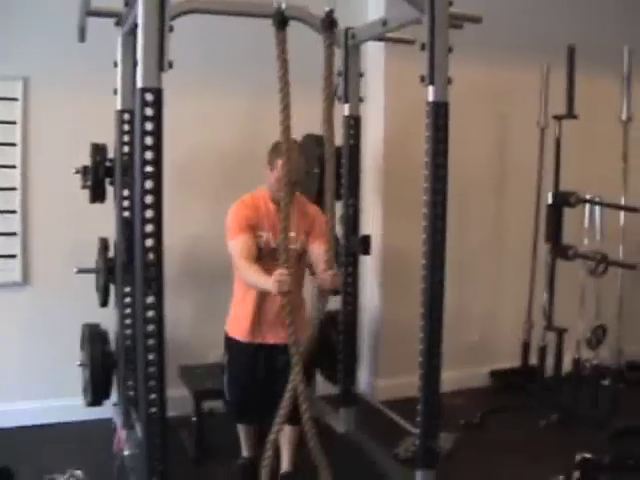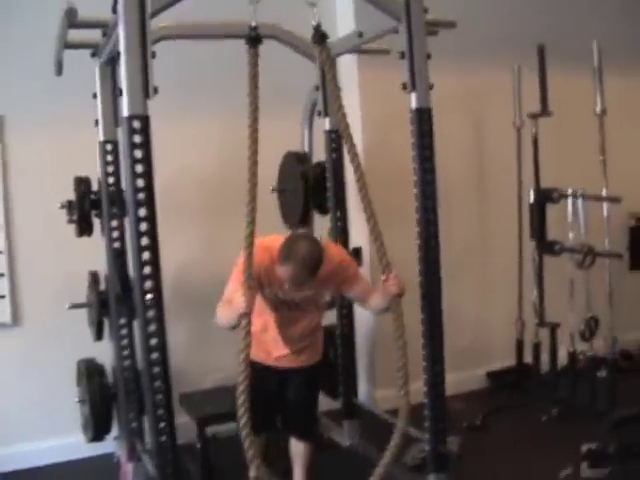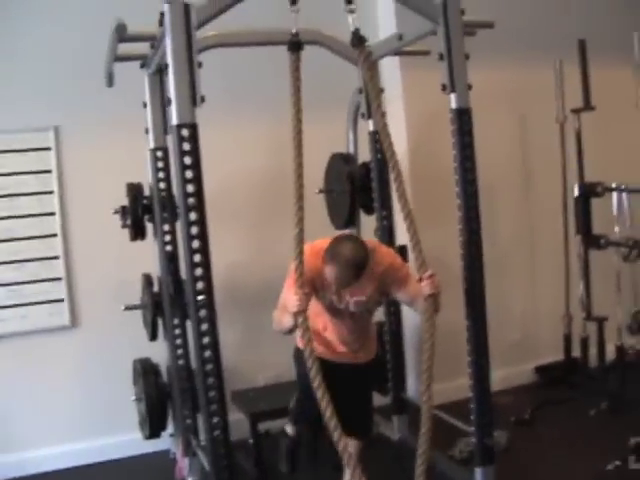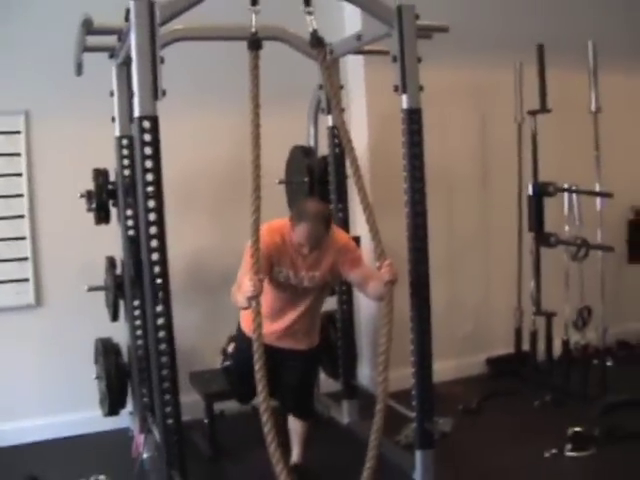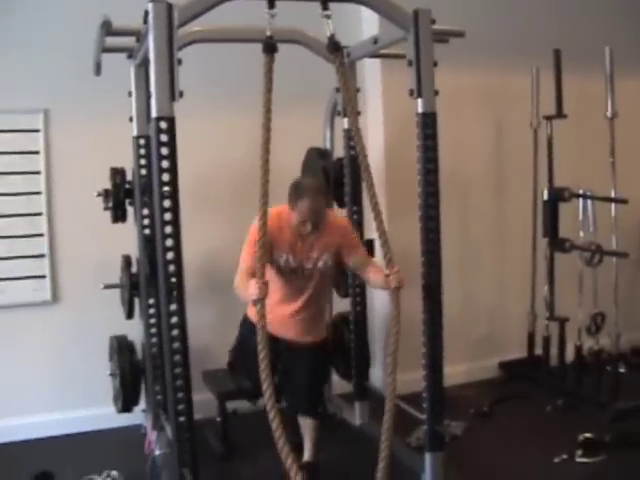
dt=0.5s
person 1, frame 1
left shoulder: (313, 214)
right shoulder: (244, 210)
left elbow: (322, 264)
right elbow: (242, 263)
left wrist: (331, 277)
right wrist: (269, 282)
left hip: (291, 331)
right hip: (245, 330)
left knee: (290, 403)
right knee: (243, 401)
person 1, frame 2
left shoulder: (336, 259)
right shoulder: (259, 254)
left elbow: (369, 297)
right elbow: (221, 314)
left wrist: (387, 295)
right wrist: (235, 312)
left hip: (305, 354)
right hip: (261, 350)
left knee: (302, 424)
right knee: (255, 420)
person 1, frame 3
left shoulder: (386, 262)
right shoulder: (310, 259)
left elbow: (417, 301)
right elbow: (278, 322)
left wrist: (428, 295)
right wrist: (292, 316)
left hip: (358, 352)
right hip: (315, 346)
left knee: (355, 419)
right knee: (311, 410)
right ankle: (292, 433)
person 1, frame 4
left shoulder: (340, 244)
right shoulder: (269, 236)
left elbow: (367, 285)
right elbow: (238, 291)
left wrist: (383, 281)
right wrist: (245, 296)
left hip: (301, 339)
right hip: (257, 332)
left knee: (299, 403)
right knee: (240, 388)
right ankle: (234, 350)
person 1, frame 5
left shoulder: (338, 226)
right shoulder: (269, 225)
left elbow: (363, 265)
right elbow: (243, 277)
left wrist: (384, 281)
right wrist: (249, 293)
left hip: (309, 329)
right hip: (263, 322)
left knee: (307, 398)
right knee: (244, 372)
